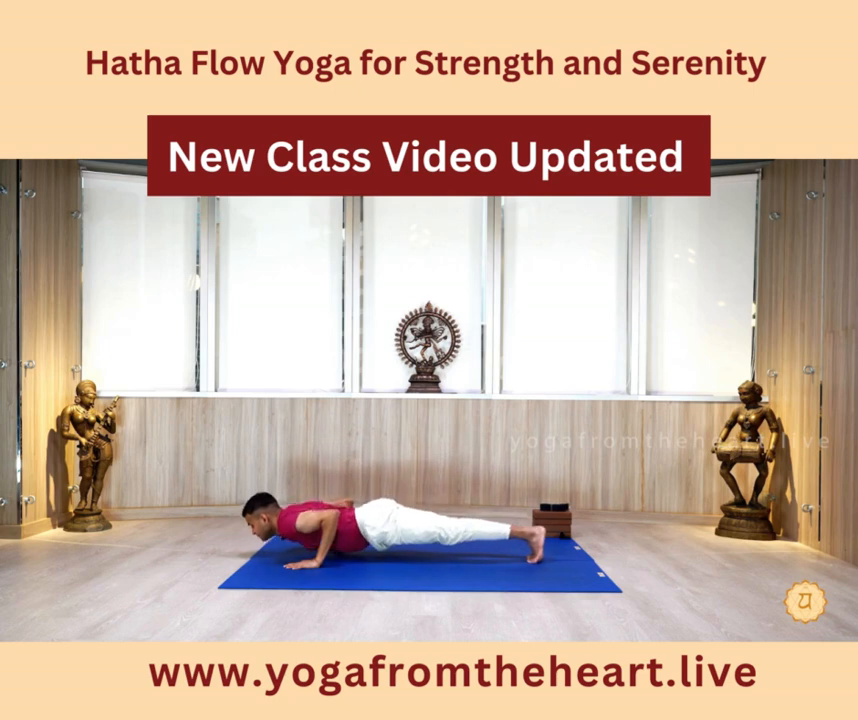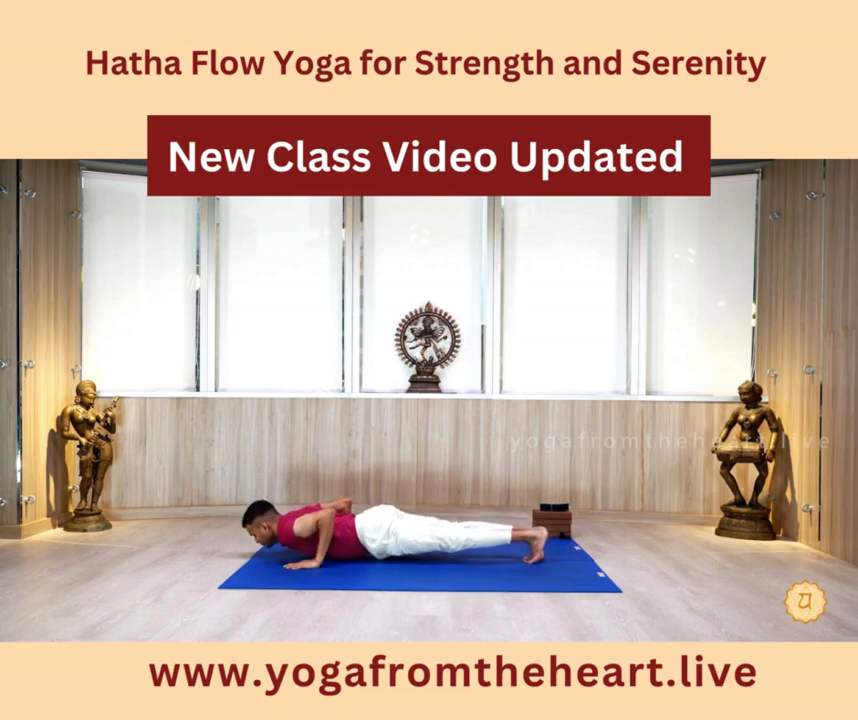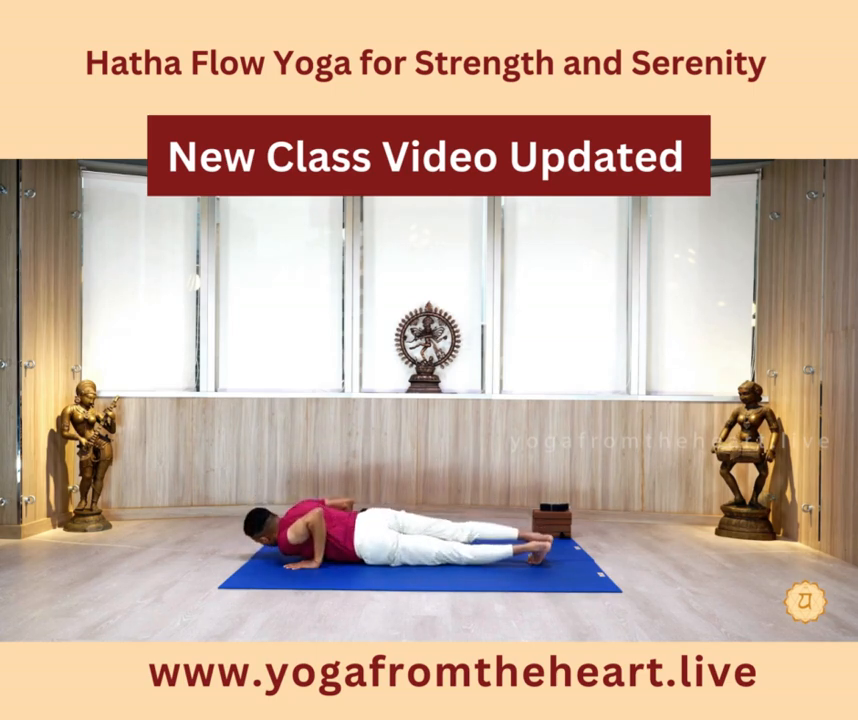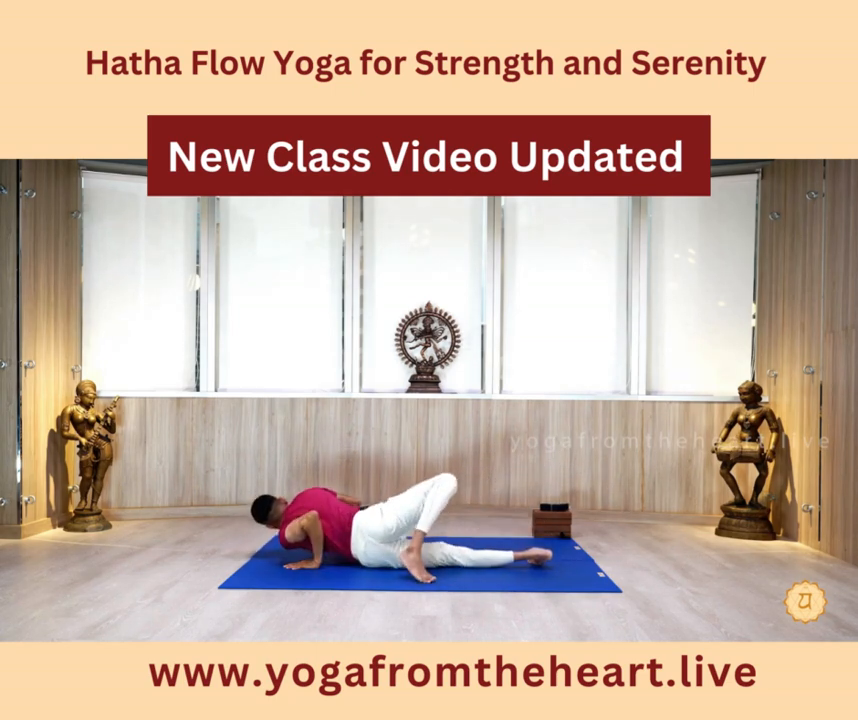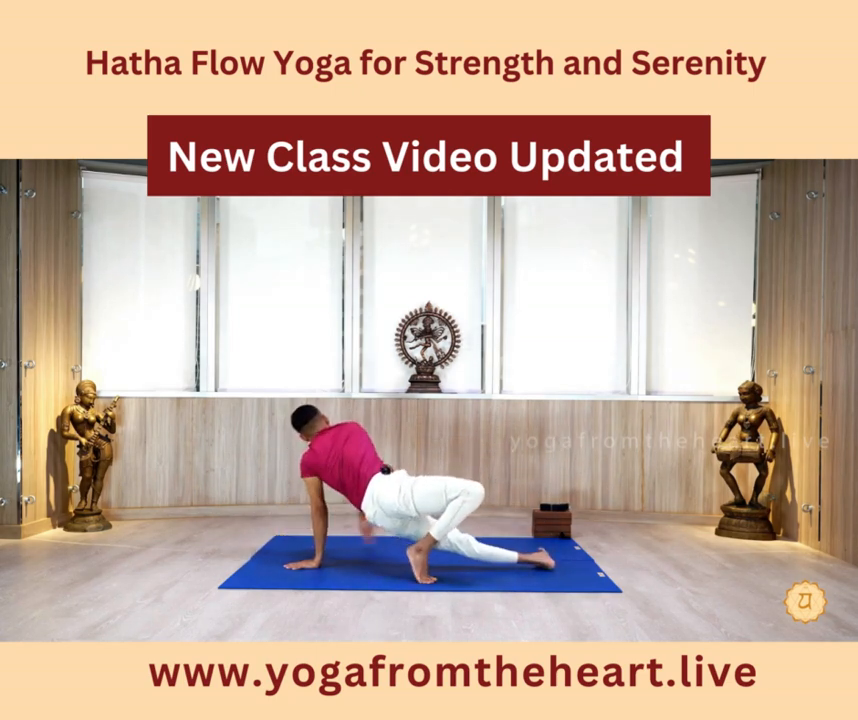
dt=1s
person 1, frame 1
left shoulder: (287, 523)
right shoulder: (296, 512)
left elbow: (331, 516)
left wrist: (318, 559)
right wrist: (334, 543)
left hip: (376, 525)
right hip: (376, 513)
left knee: (448, 532)
right knee: (450, 527)
left ankle: (529, 532)
right ankle: (527, 530)
person 1, frame 2
left shoulder: (288, 530)
right shoulder: (298, 517)
left elbow: (327, 516)
right elbow: (344, 502)
left wrist: (317, 559)
left hip: (377, 534)
right hip: (378, 518)
left knee: (452, 540)
right knee: (455, 530)
left ankle: (529, 535)
right ankle: (530, 530)
person 1, frame 3
left shoulder: (286, 541)
right shoulder: (299, 508)
left elbow: (316, 518)
right elbow: (347, 501)
left wrist: (316, 560)
left hip: (375, 547)
right hip: (377, 517)
left knee: (454, 553)
right knee: (460, 531)
left ankle: (528, 546)
right ankle: (531, 535)
person 1, frame 4
left shoulder: (287, 534)
right shoulder: (309, 493)
left elbow: (310, 520)
left wrist: (317, 559)
left hip: (367, 552)
right hip: (372, 523)
left knee: (452, 554)
person 1, frame 5
left shoulder: (308, 460)
right shoulder: (352, 428)
left elbow: (318, 509)
left wrist: (317, 558)
left hip: (377, 512)
right hip: (389, 489)
left knee: (458, 541)
right knee: (473, 491)
left ankle: (527, 558)
